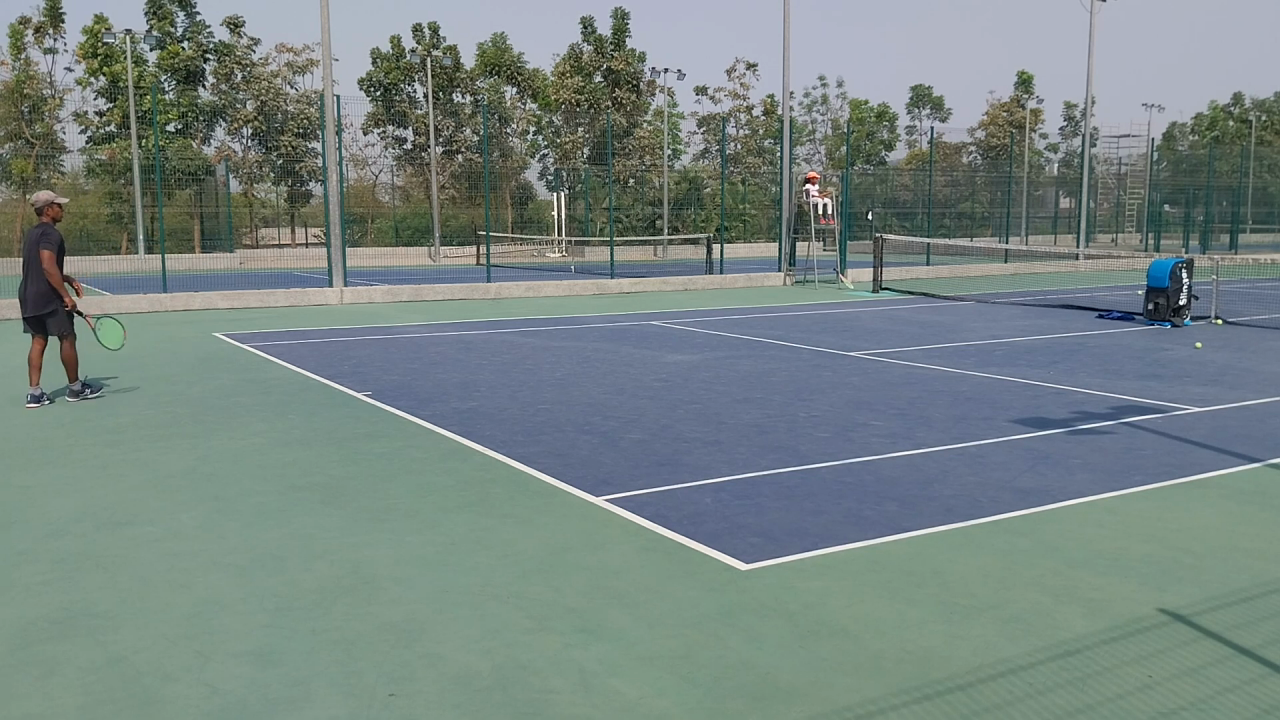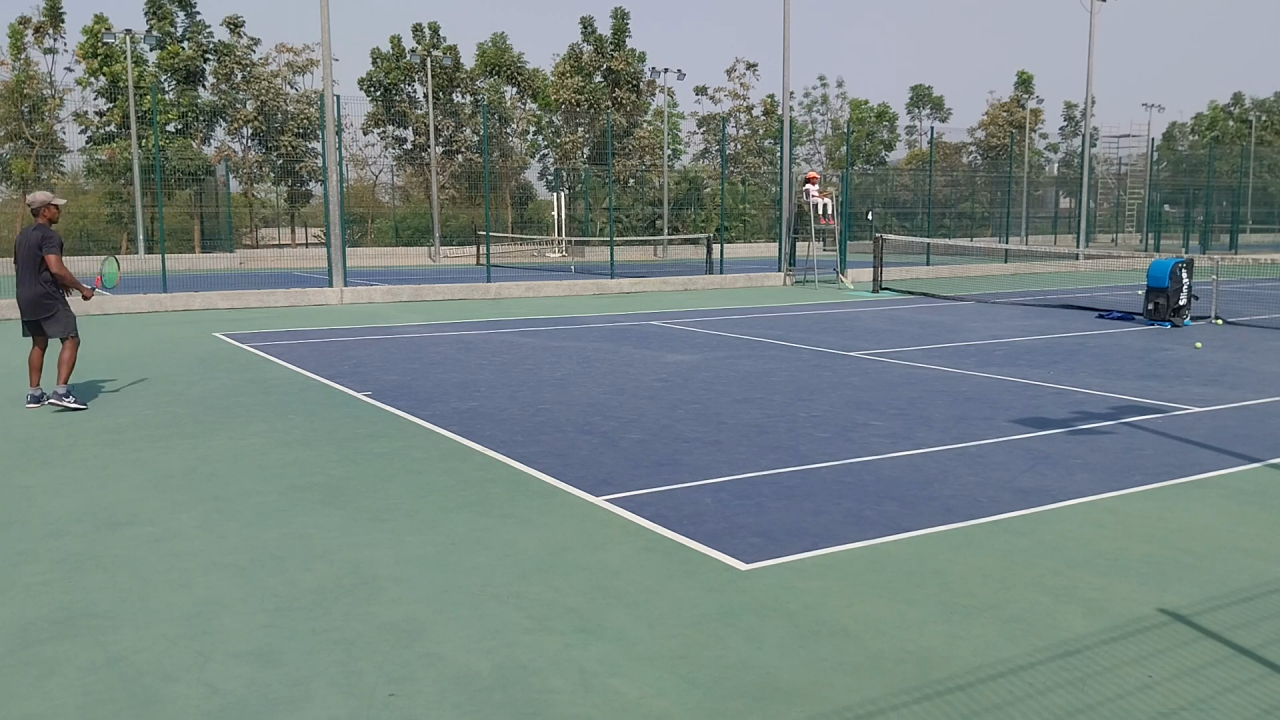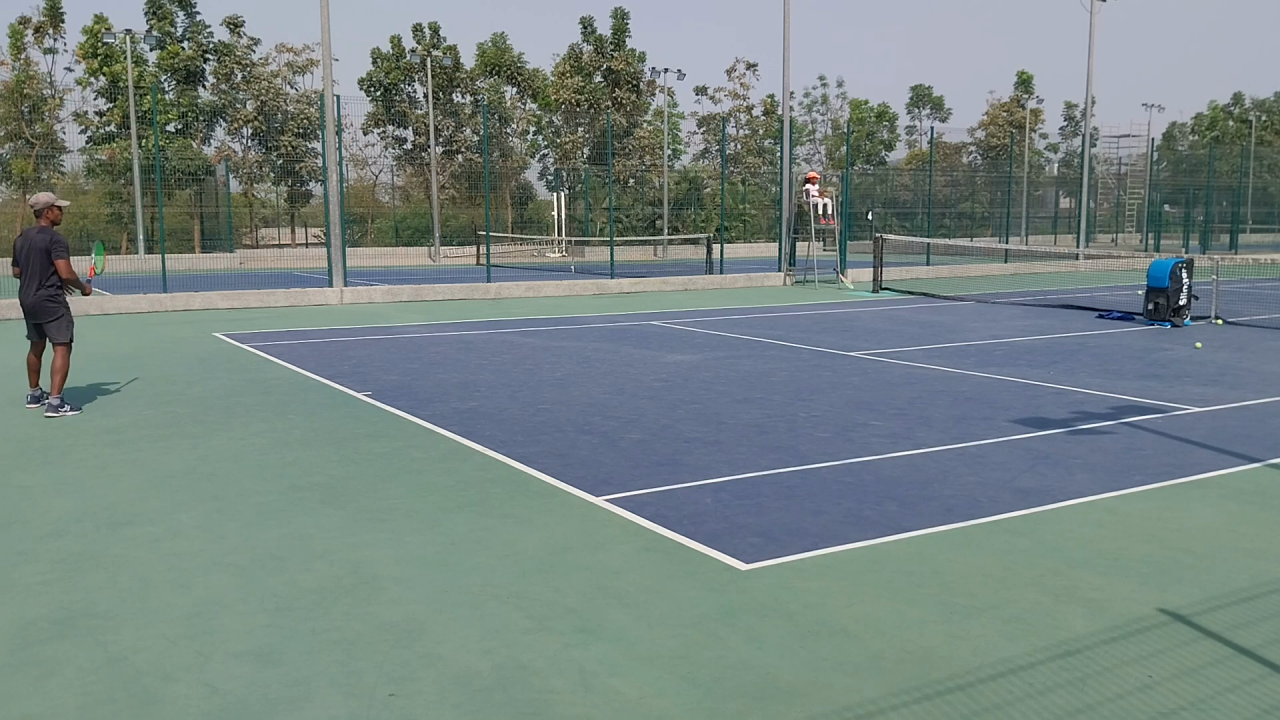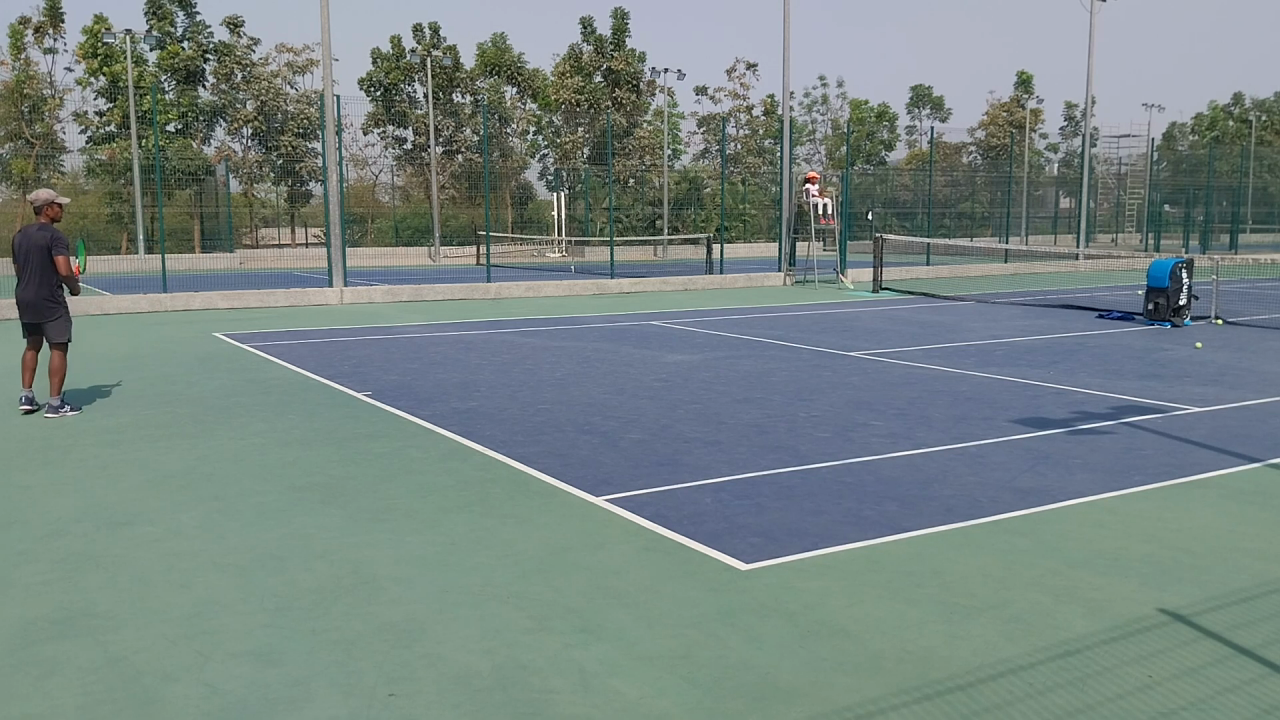
dt=0.2s
person 1, frame 1
left shoulder: (32, 233)
right shoulder: (49, 233)
right elbow: (48, 266)
left wrist: (68, 280)
right wrist: (66, 295)
left hip: (28, 295)
right hip: (47, 297)
left knee: (38, 342)
right knee: (67, 338)
left ankle: (35, 393)
right ankle: (75, 387)
person 1, frame 2
left shoulder: (23, 236)
right shoulder: (49, 236)
right elbow: (57, 269)
right wrist: (82, 288)
left hip: (26, 298)
right hip: (48, 299)
left knee: (38, 344)
right knee: (71, 340)
left ankle: (35, 394)
right ankle: (61, 392)
person 1, frame 3
left shoulder: (22, 238)
right shoulder: (54, 239)
left elbow: (17, 271)
right elbow: (66, 273)
right wrist: (83, 287)
left hip: (28, 301)
right hip: (51, 302)
left knee: (36, 346)
right knee: (62, 348)
left ankle: (35, 394)
right ankle: (55, 402)
person 1, frame 4
left shoulder: (20, 235)
right shoulder: (54, 236)
left elbow: (19, 269)
right elbow: (65, 271)
right wrist: (74, 286)
left hip: (25, 300)
right hip: (50, 301)
left knee: (32, 346)
right knee: (59, 349)
left ankle: (26, 396)
right ankle: (55, 403)
